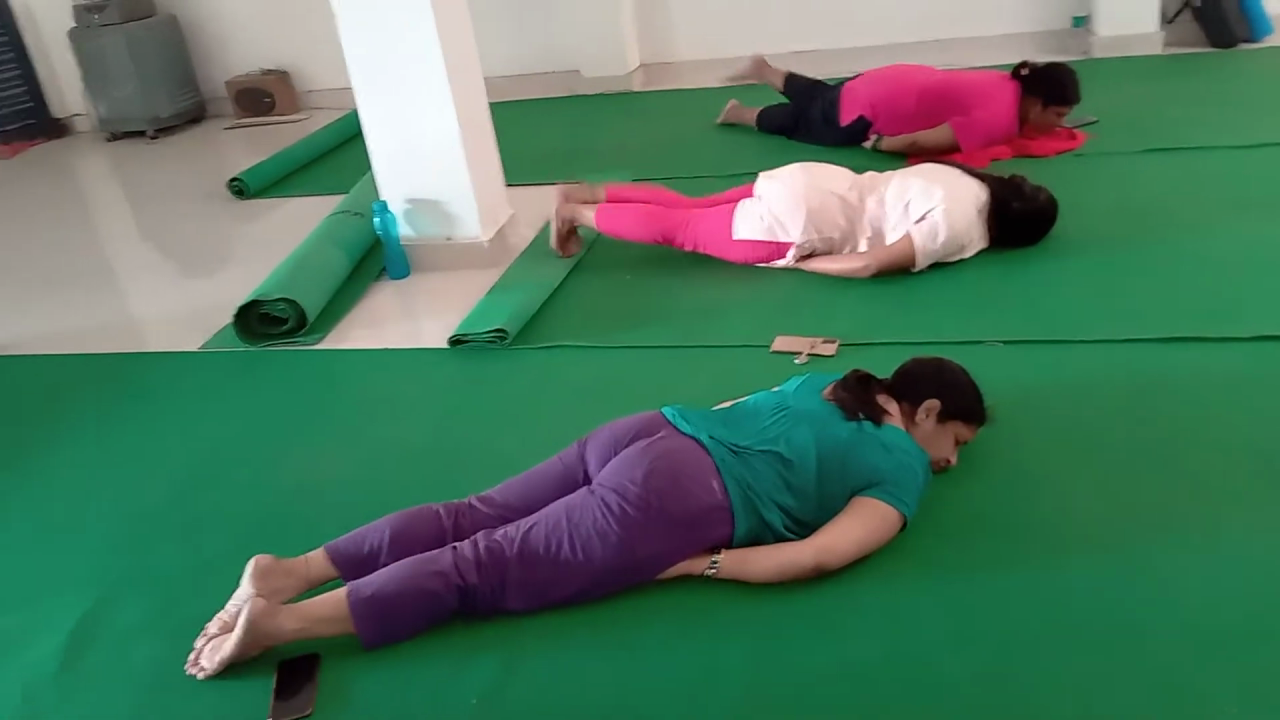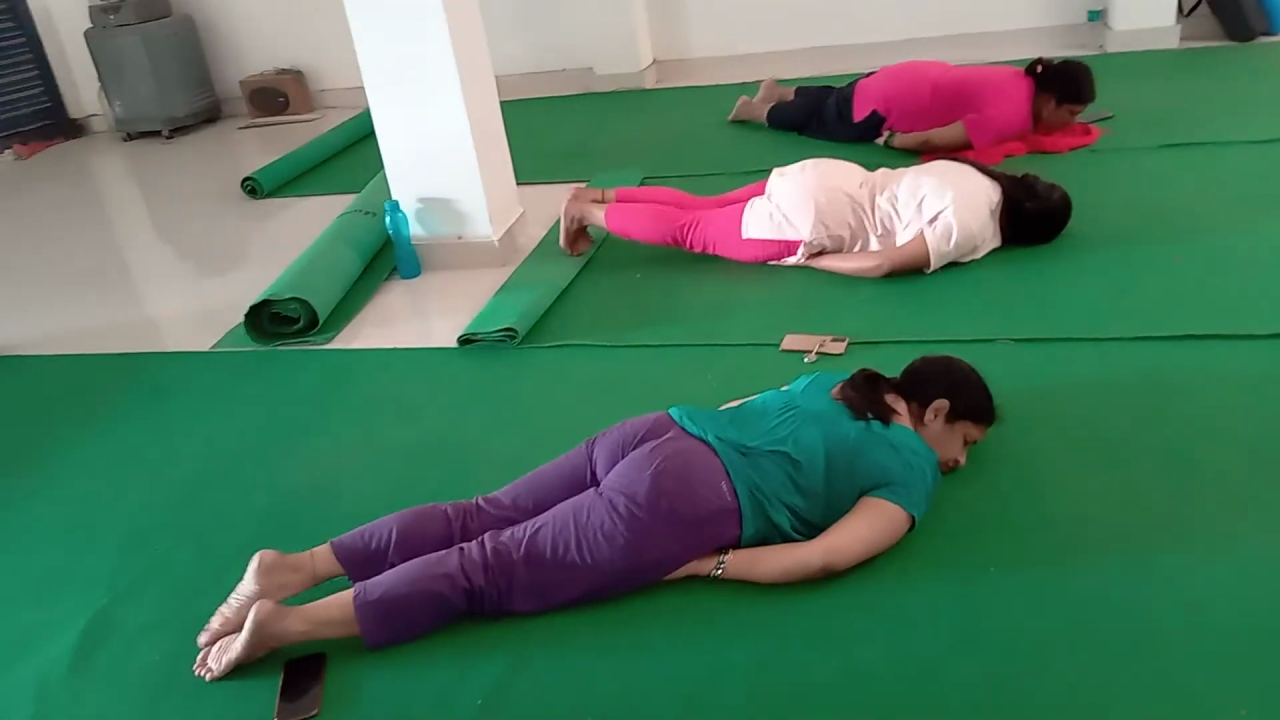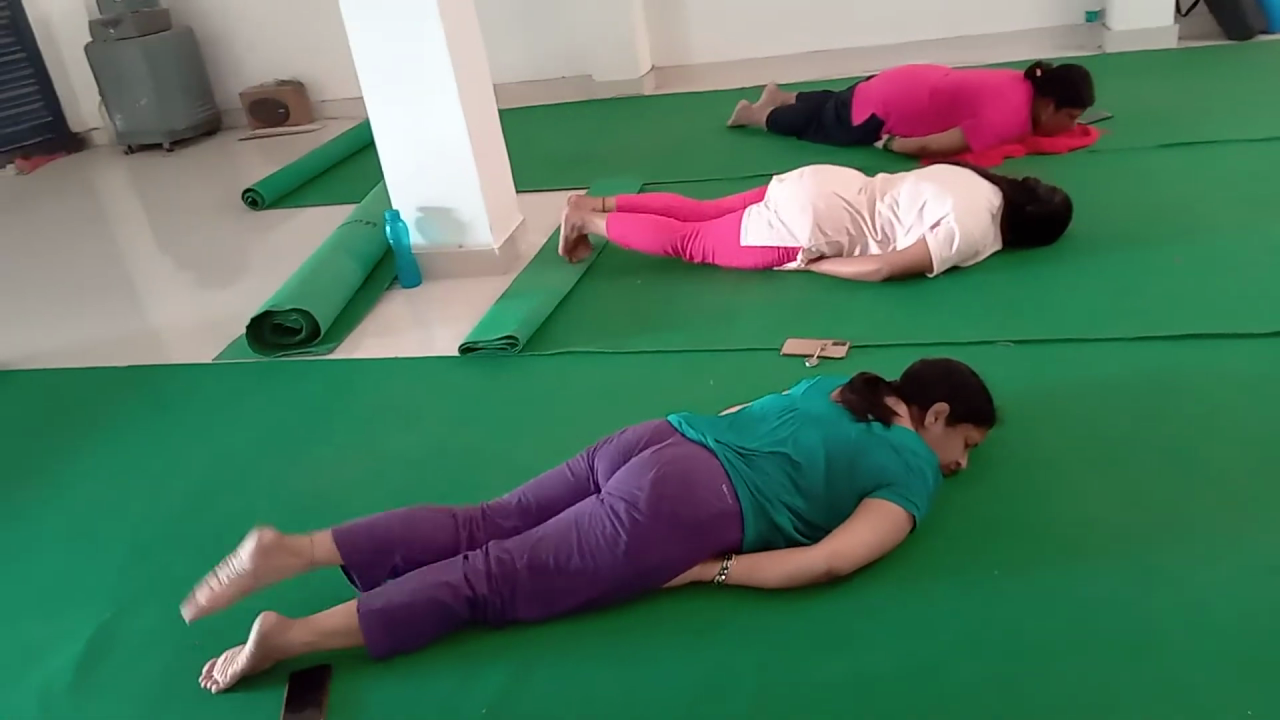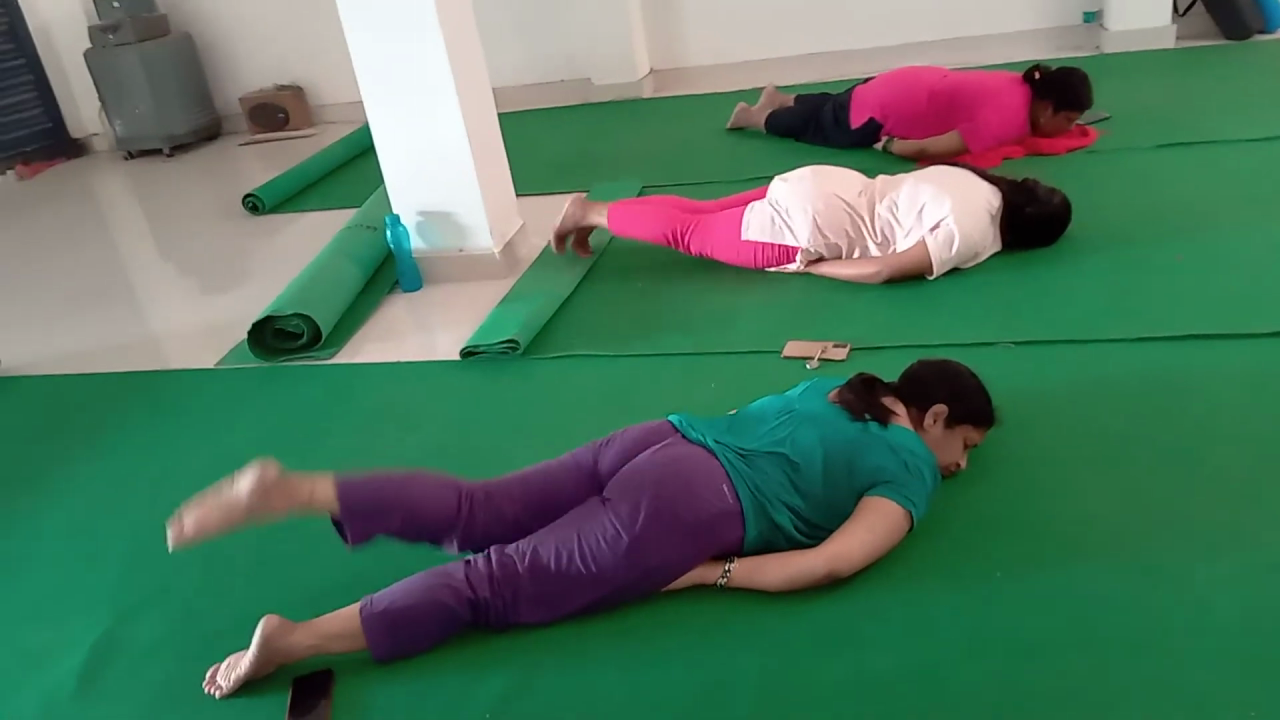
dt=0.2s
person 1, frame 1
left shoulder: (833, 385)
right shoulder: (901, 473)
right elbow: (820, 557)
right wrist: (703, 563)
left hip: (644, 433)
right hip: (676, 500)
left knee: (470, 520)
right knee: (482, 570)
left ankle: (287, 571)
right ankle: (279, 622)
person 1, frame 2
left shoulder: (842, 385)
right shoulder: (909, 473)
right elbow: (827, 556)
right wrist: (710, 563)
left hip: (653, 433)
right hip: (682, 503)
left knee: (479, 520)
right knee: (491, 571)
left ankle: (291, 565)
right ankle: (286, 623)
person 1, frame 3
left shoulder: (843, 388)
right shoulder: (912, 473)
right elbow: (832, 560)
right wrist: (713, 569)
left hip: (655, 440)
right hip: (684, 508)
left knee: (477, 528)
right knee: (493, 580)
left ankle: (287, 548)
right ankle: (290, 636)
person 1, frame 4
left shoulder: (840, 390)
right shoulder: (910, 472)
right elbow: (832, 563)
right wrist: (714, 572)
left hip: (657, 441)
right hip: (686, 509)
left knee: (472, 511)
right knee: (496, 584)
left ankle: (282, 488)
right ankle: (291, 641)
person 2, frame 1
left shoulder: (967, 180)
right shoulder: (960, 227)
right elbow: (873, 265)
right wrist: (807, 261)
left hip: (812, 183)
right hip: (804, 222)
left knee: (687, 207)
right knee: (681, 228)
left ankle: (593, 192)
right ankle: (579, 214)
person 2, frame 2
left shoulder: (977, 177)
right shoulder: (972, 228)
right elbow: (884, 265)
right wrist: (814, 260)
left hip: (825, 178)
right hip: (809, 221)
left knee: (699, 207)
right knee: (691, 230)
left ankle: (598, 195)
right ankle: (589, 213)
person 2, frame 3
left shoulder: (976, 179)
right shoulder: (973, 232)
right elbow: (884, 268)
right wrist: (814, 265)
left hip: (824, 185)
right hip: (810, 226)
left knee: (700, 212)
right knee: (692, 241)
left ankle: (599, 204)
right ankle: (588, 221)
person 2, frame 4
left shoulder: (976, 182)
right shoulder: (972, 235)
right elbow: (885, 271)
right wrist: (815, 267)
left hip: (826, 186)
right hip: (811, 227)
left knee: (700, 212)
right knee: (692, 232)
left ankle: (596, 207)
right ankle: (592, 214)
person 3, frame 1
left shoulder: (1014, 86)
right shoulder: (999, 120)
right elbow: (920, 143)
right wrist: (879, 143)
left hip: (899, 84)
right hip: (869, 108)
left knee: (823, 98)
right knee: (804, 122)
left ankle: (764, 71)
right ankle: (743, 114)
person 3, frame 2
left shoulder: (1026, 81)
right shoulder: (1013, 117)
right elbow: (932, 141)
right wrist: (890, 141)
left hip: (910, 81)
right hip: (881, 107)
left knee: (832, 103)
right knee: (816, 118)
left ankle: (776, 91)
right ankle: (755, 111)
person 3, frame 3
left shoulder: (1026, 83)
right shoulder: (1011, 119)
right elbow: (930, 146)
right wrist: (889, 144)
left hip: (907, 84)
right hip: (881, 109)
left knee: (830, 108)
right knee: (818, 123)
left ankle: (779, 95)
right ankle: (754, 114)
person 3, frame 4
left shoulder: (1024, 85)
right shoulder: (1008, 122)
right elbow: (929, 150)
right wrist: (889, 146)
left hip: (909, 85)
right hip: (881, 111)
left knee: (831, 110)
right knee: (819, 125)
left ankle: (779, 98)
right ankle: (754, 117)
